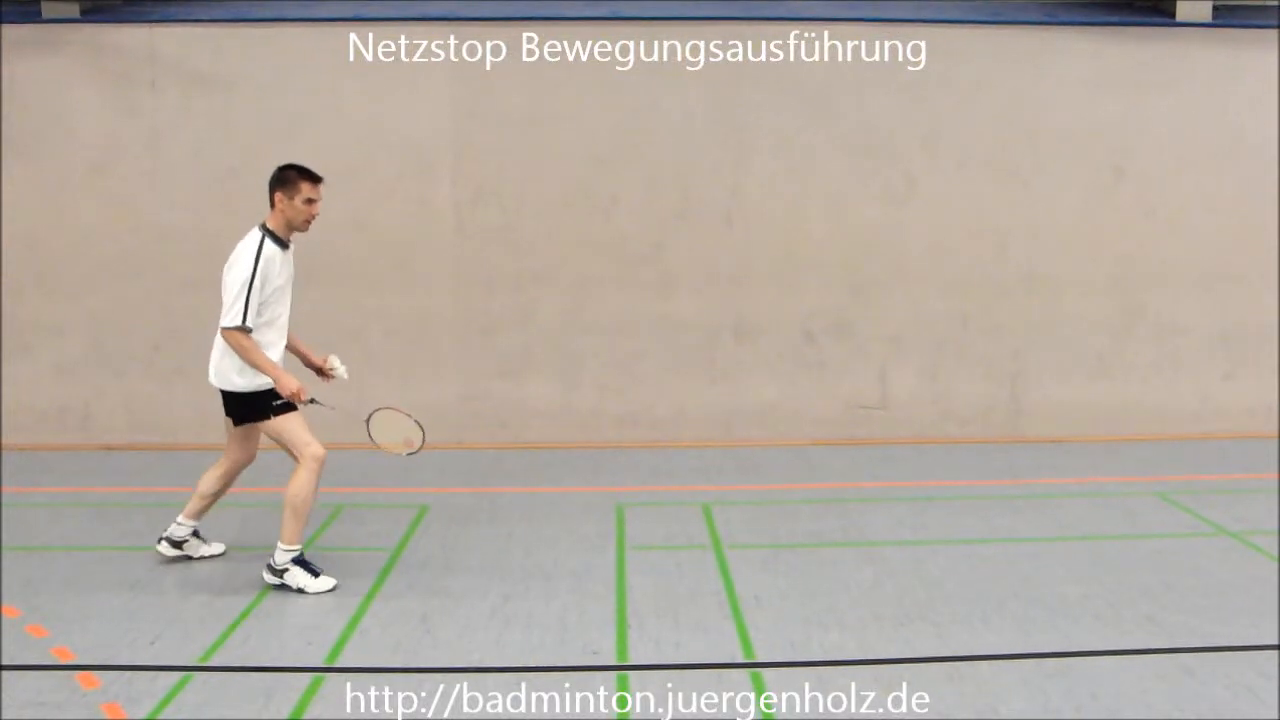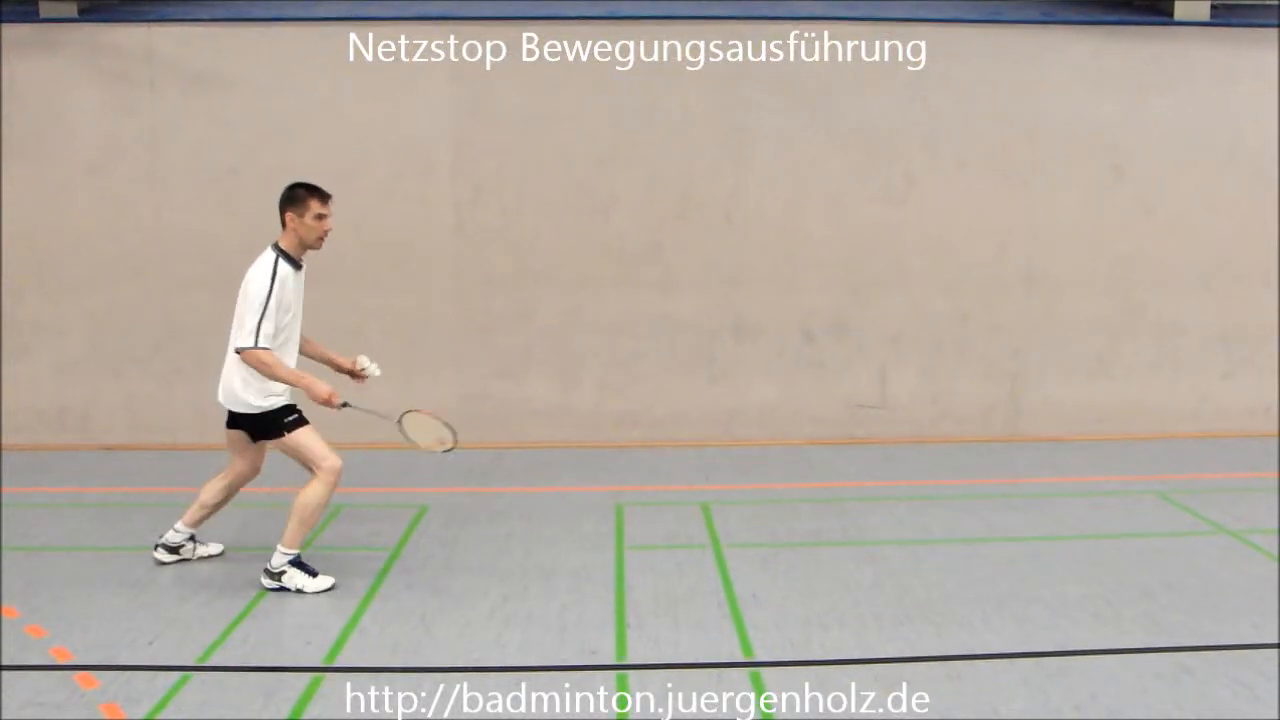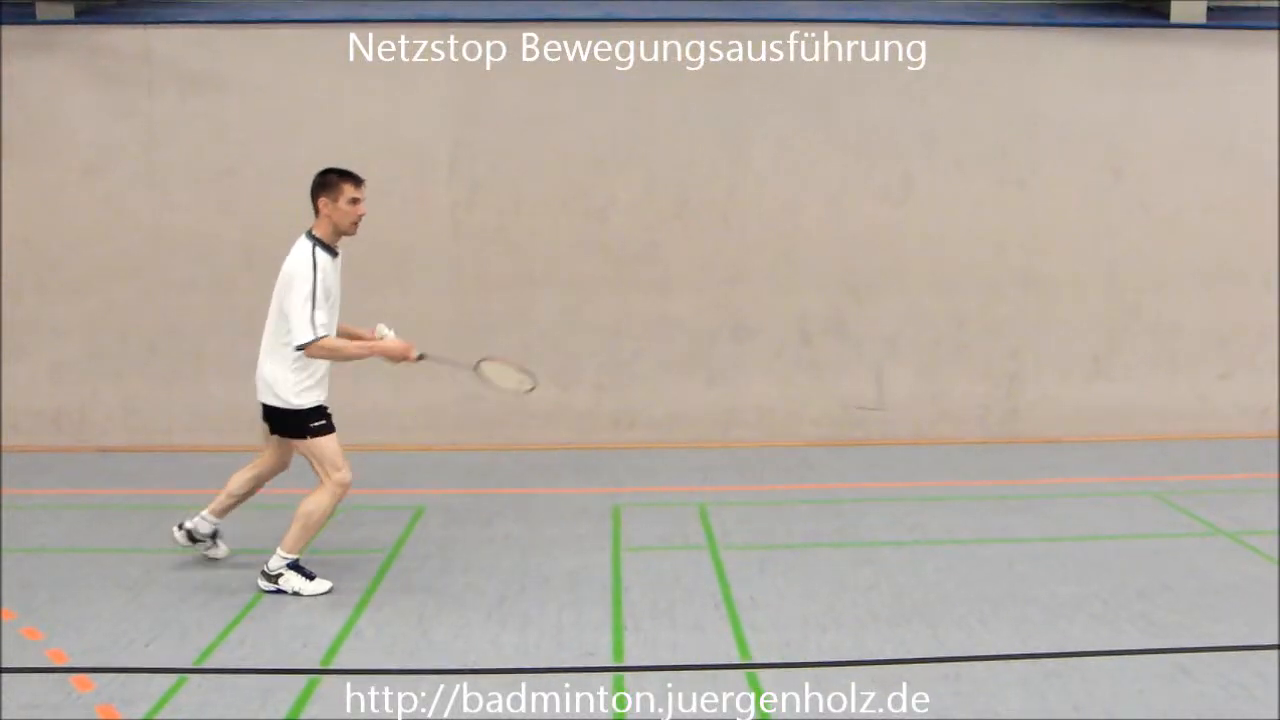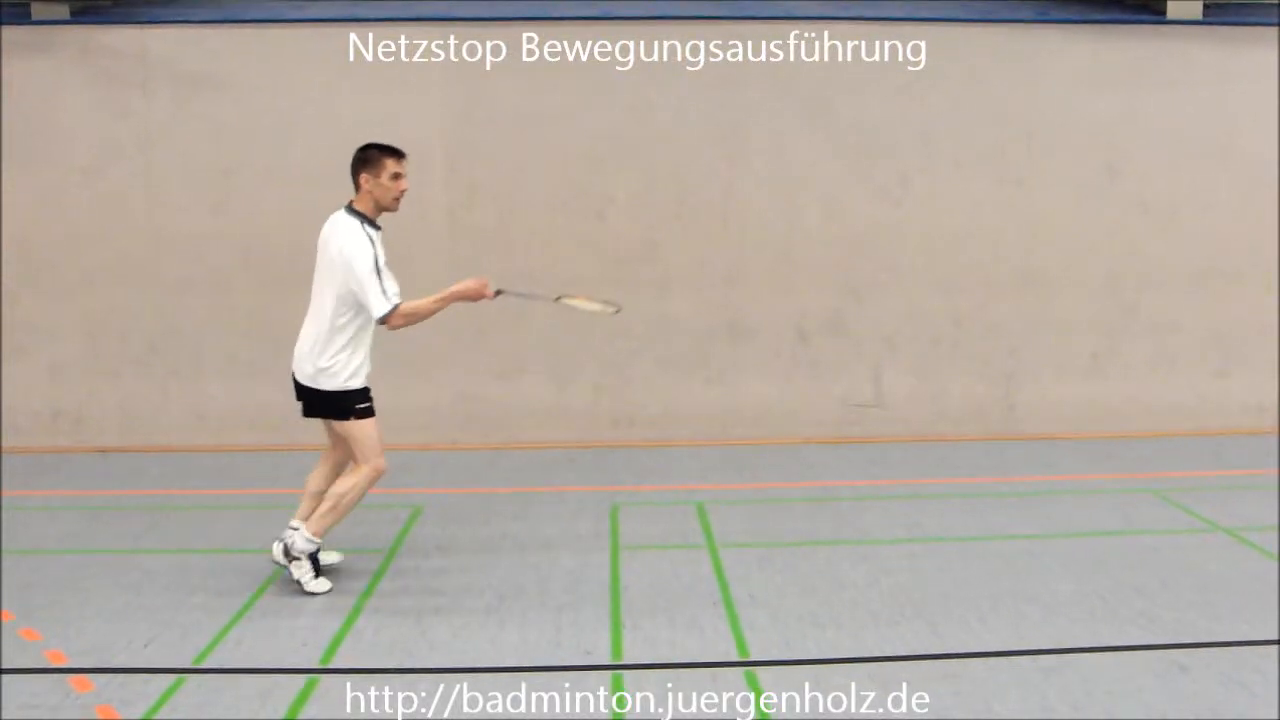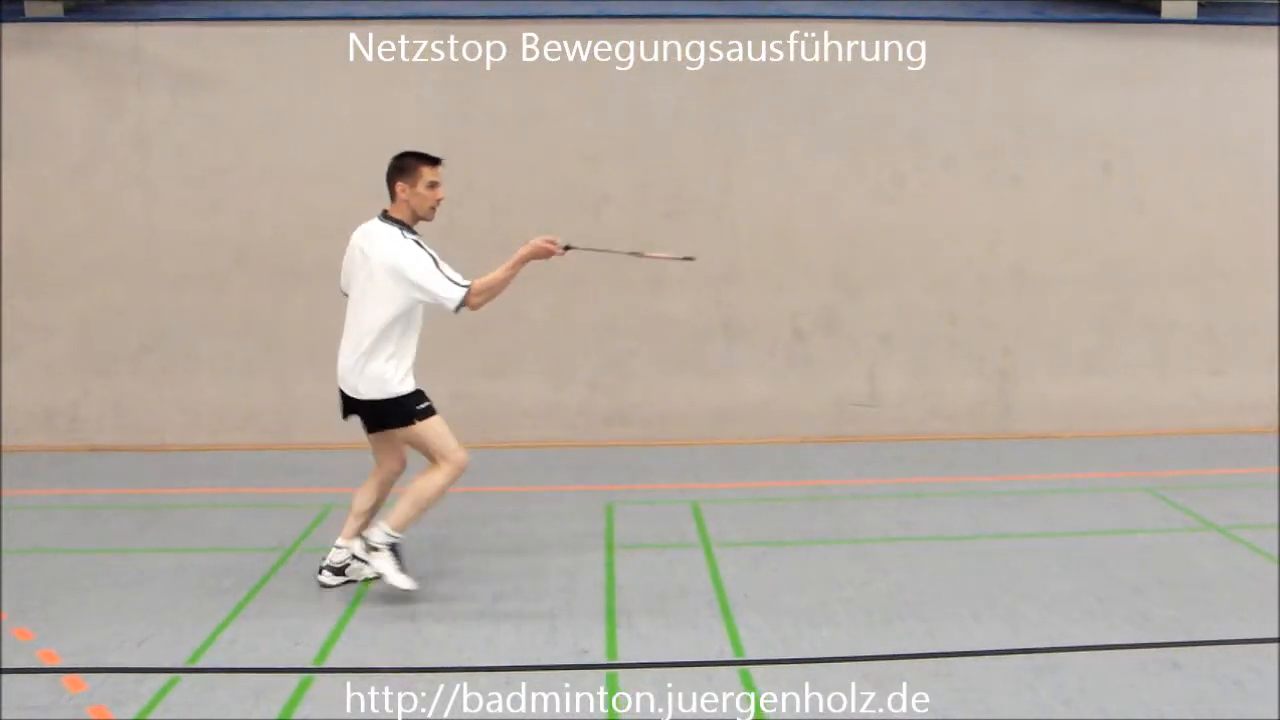
dt=0.5s
person 1, frame 1
left shoulder: (281, 248)
right shoulder: (255, 255)
right elbow: (232, 330)
left wrist: (306, 356)
right wrist: (279, 375)
left hip: (251, 378)
right hip: (249, 380)
left knee: (238, 458)
right knee: (311, 455)
left ankle: (180, 533)
right ankle: (285, 562)
person 1, frame 2
left shoulder: (292, 267)
right shoulder: (270, 275)
right elbow: (250, 350)
left wrist: (335, 361)
right wrist: (308, 384)
left hip: (250, 394)
right hip: (260, 398)
left knee: (242, 470)
right knee: (328, 467)
left ankle: (176, 539)
right ankle: (282, 566)
person 1, frame 3
left shoulder: (321, 253)
right shoulder: (308, 264)
right elbow: (312, 345)
left wrist: (361, 334)
right wrist: (378, 349)
left hip: (284, 386)
right hip: (294, 392)
left knee: (272, 462)
right knee: (336, 478)
left ankle: (199, 527)
right ankle: (279, 567)
person 1, frame 4
left shoulder: (339, 223)
right shoulder: (358, 242)
right elbow: (393, 316)
left wrist: (408, 304)
right wrist: (456, 294)
left hip: (320, 364)
right hip: (335, 372)
left knee: (341, 454)
right knee: (370, 464)
left ankle: (296, 537)
right ankle: (301, 546)
person 1, frame 5
left shoulder: (365, 235)
right shoulder: (406, 252)
right elbow: (471, 298)
right wrist: (523, 257)
left hip: (360, 376)
right hip: (384, 383)
left knee: (390, 466)
right knee: (451, 460)
left ankle: (340, 558)
right ankle: (381, 540)
